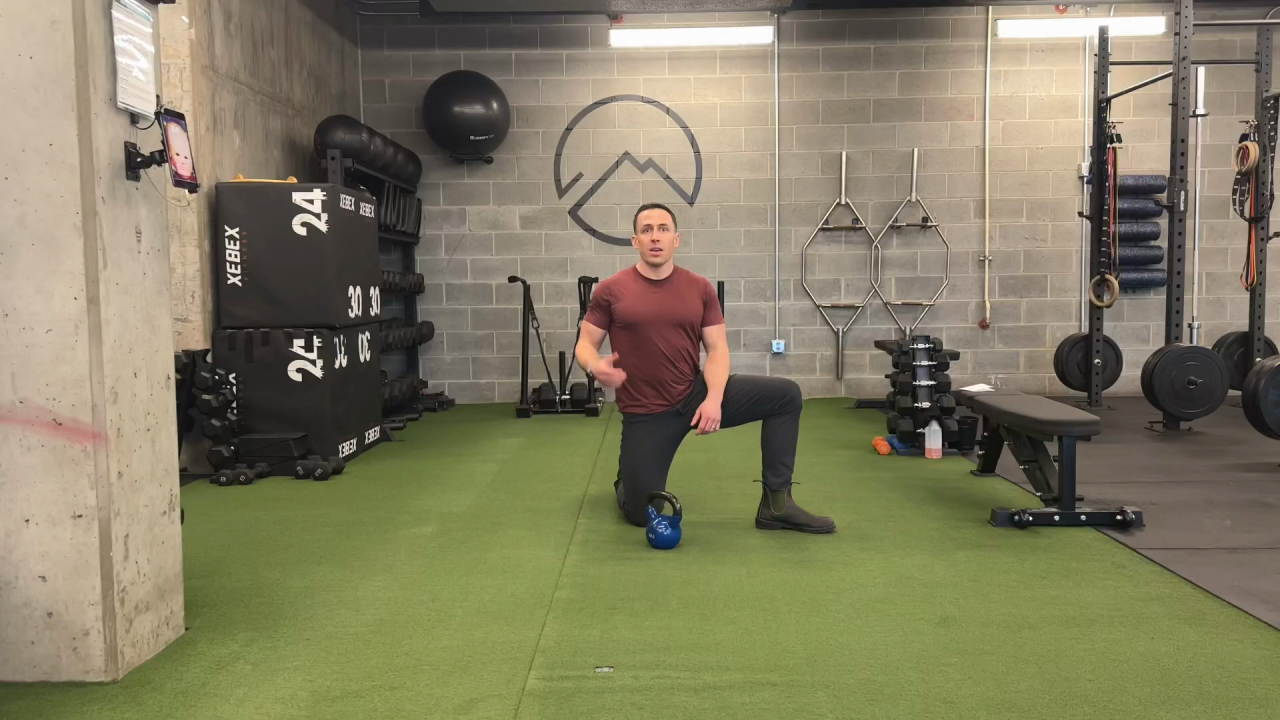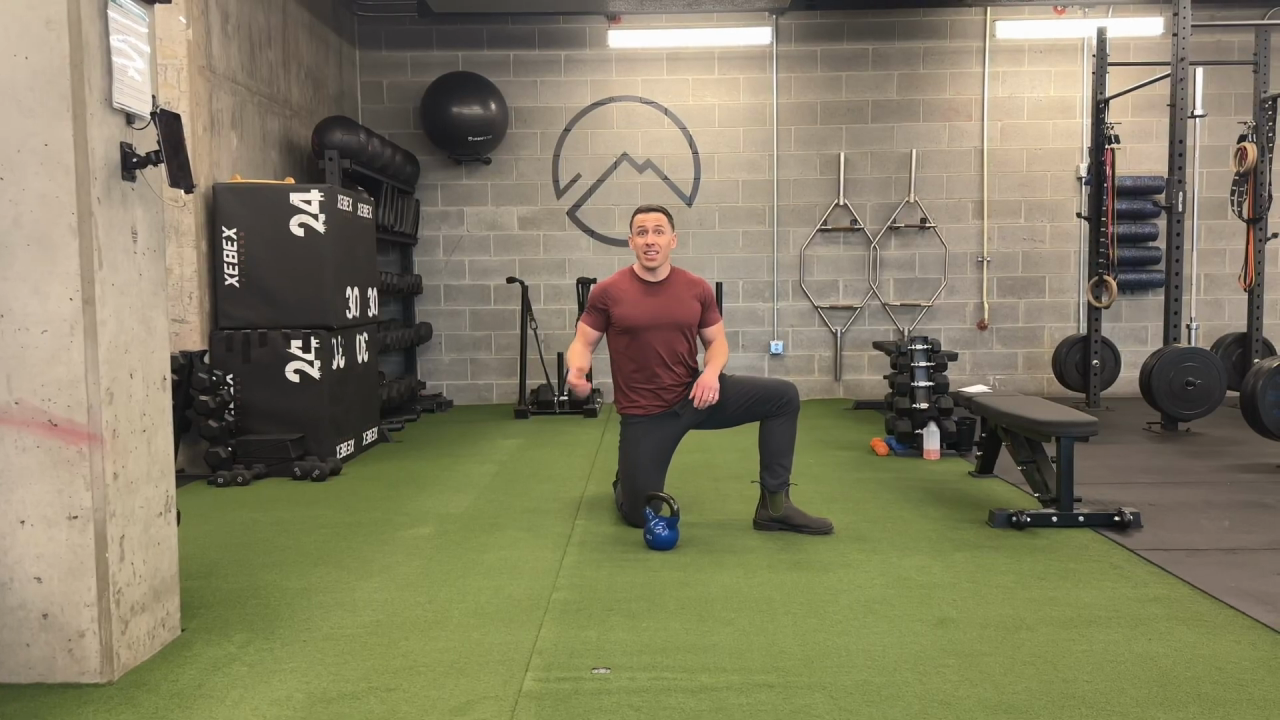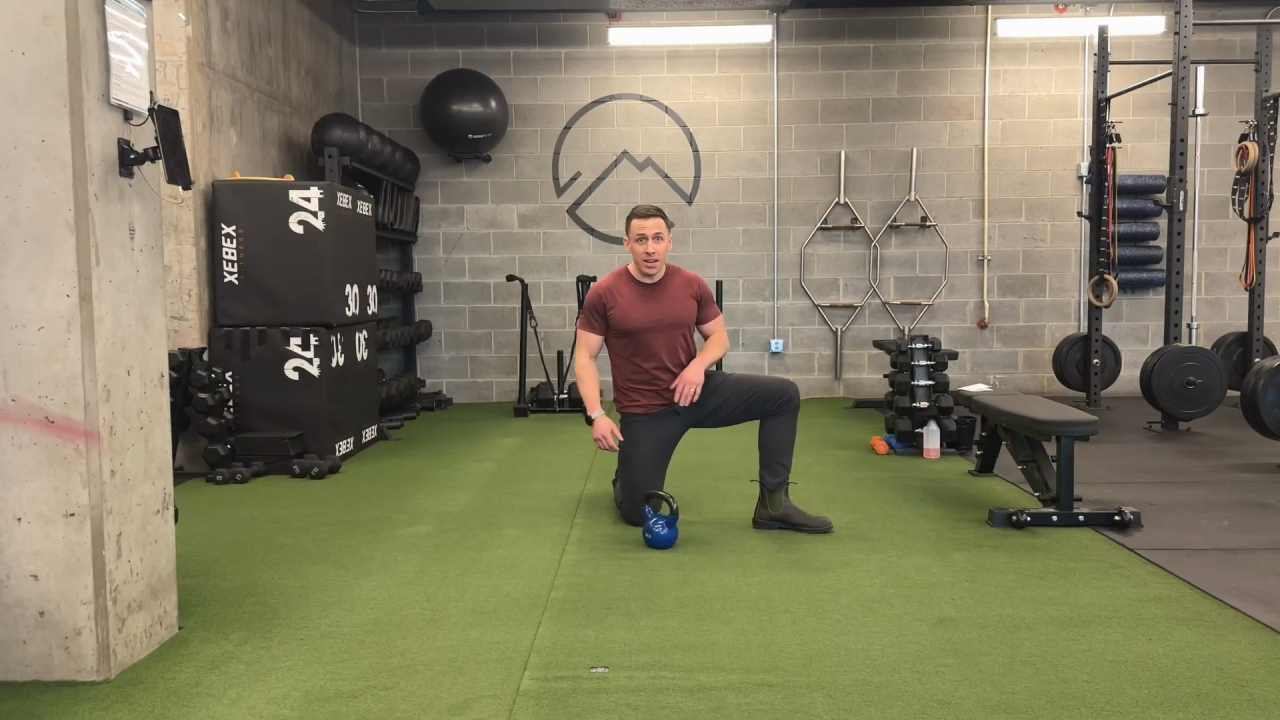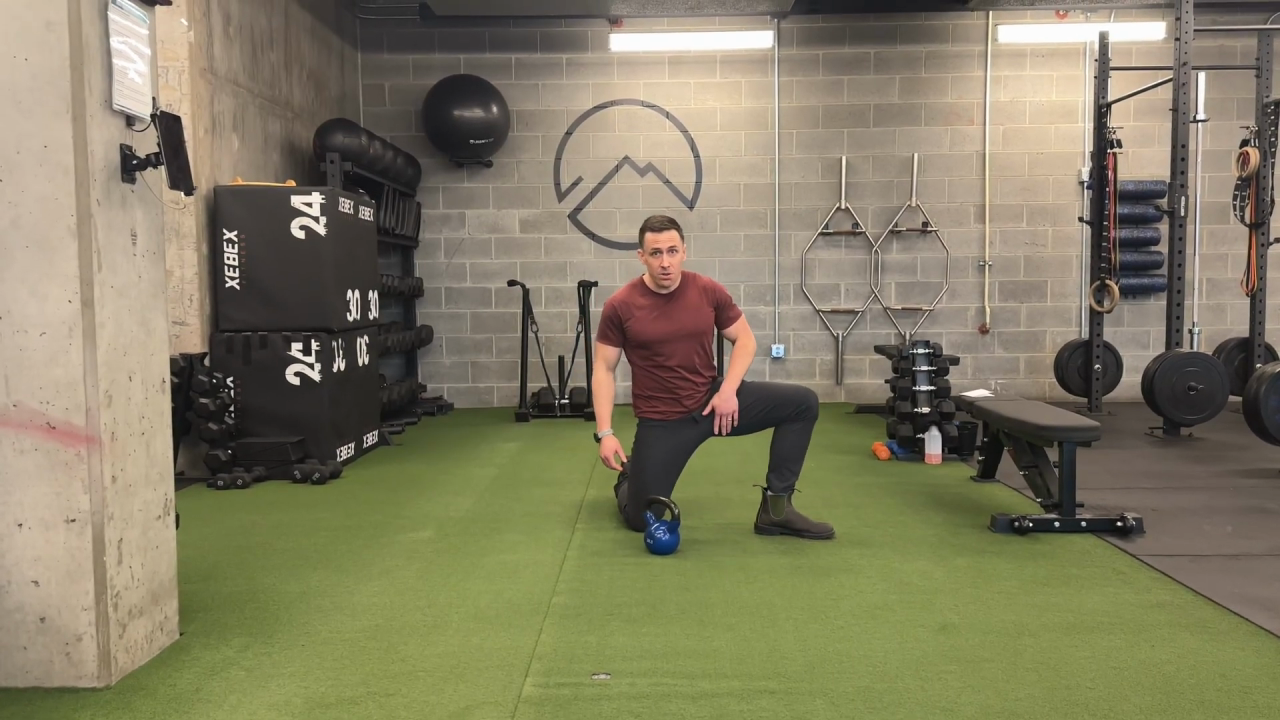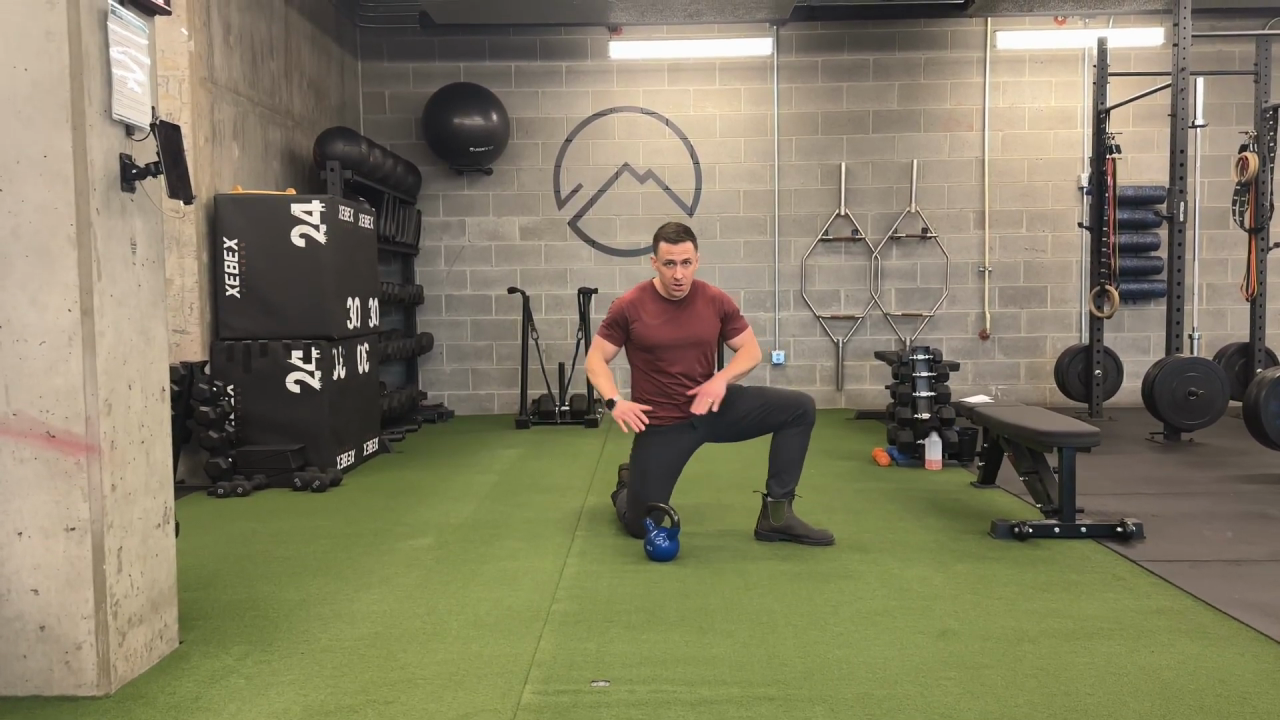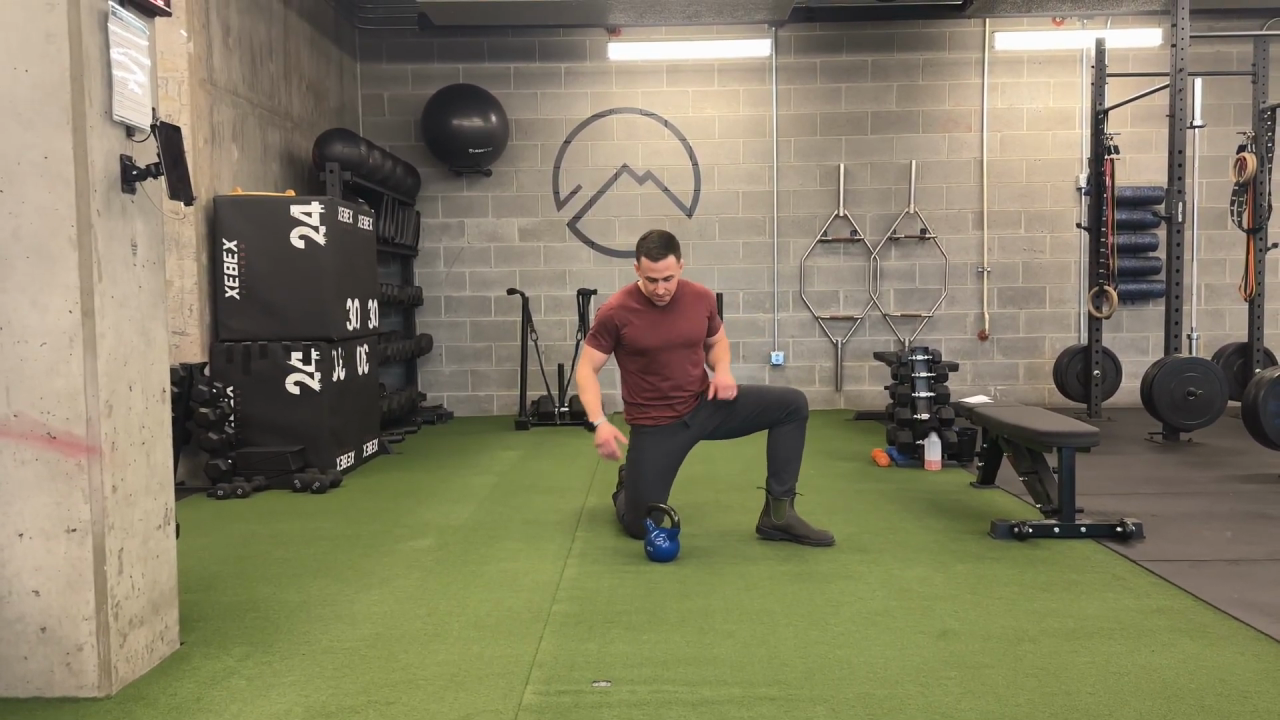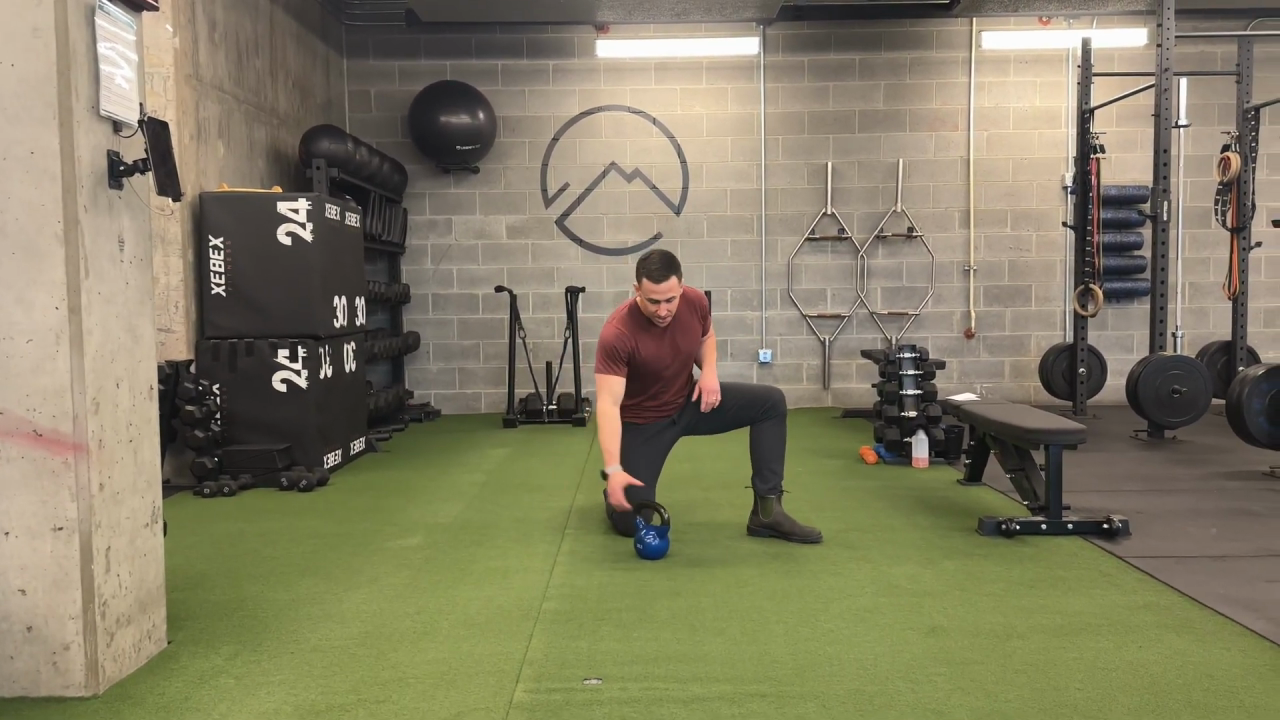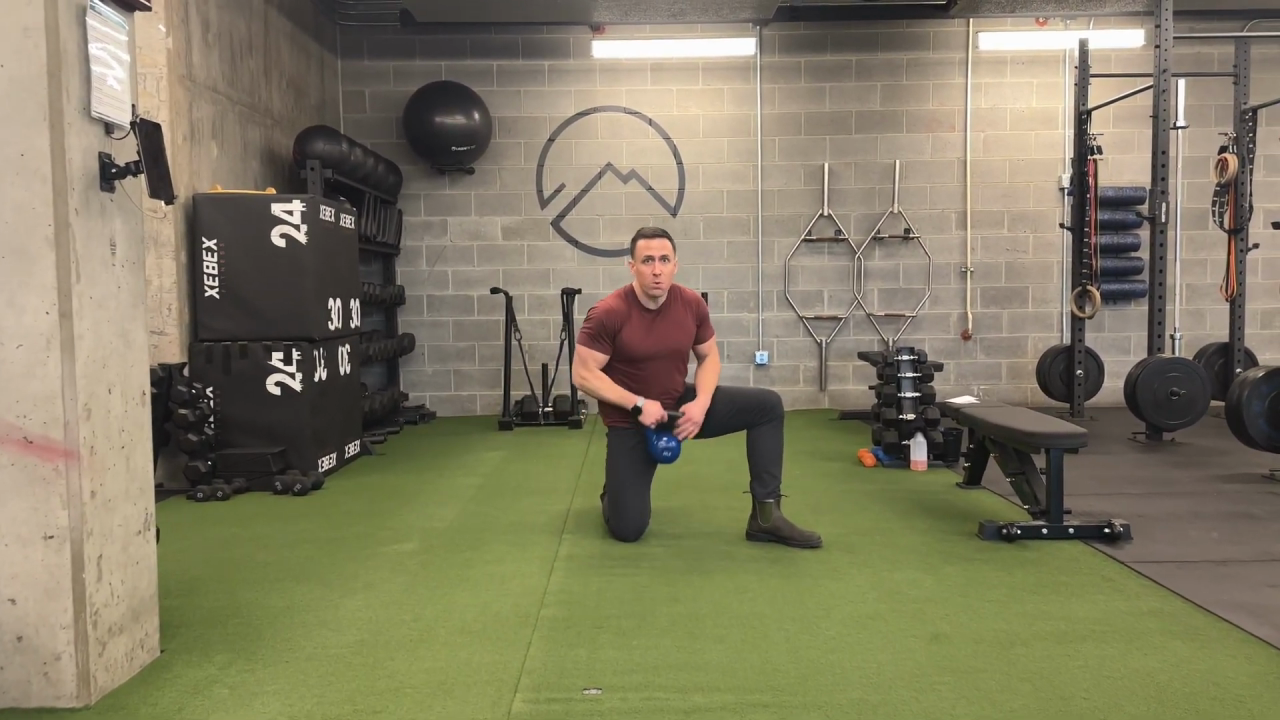
dt=0.7s
person 1, frame 1
left shoulder: (700, 288)
right shoulder: (611, 291)
left elbow: (717, 349)
right elbow: (586, 345)
left wrist: (714, 398)
right wrist: (595, 368)
left hip: (695, 393)
right hip: (645, 413)
left knee: (785, 395)
right knee: (642, 514)
left ankle: (776, 504)
right ankle: (627, 479)
person 1, frame 2
left shoulder: (697, 288)
right shoulder: (608, 292)
left elbow: (716, 340)
right elbow: (583, 344)
left wrist: (712, 372)
right wrist: (576, 371)
left hip: (693, 394)
right hip: (644, 413)
left knee: (783, 396)
right knee: (639, 515)
left ankle: (774, 505)
right ankle: (625, 479)
person 1, frame 3
left shoulder: (692, 285)
right shoulder: (604, 294)
left elbow: (719, 337)
right elbow: (585, 357)
left wrist: (699, 366)
right wrist: (596, 415)
left hip: (695, 392)
right hip: (644, 411)
left knee: (783, 395)
right knee: (640, 513)
left ankle: (773, 504)
right ankle: (625, 477)
person 1, frame 4
left shoulder: (708, 291)
right shoulder: (620, 306)
left elbow: (745, 340)
right elbow: (604, 370)
left wrist: (728, 390)
right wrist: (605, 433)
left hip: (713, 399)
right hip: (662, 419)
left knee: (803, 402)
right knee: (642, 519)
left ankle: (776, 507)
right ankle: (630, 478)
person 1, frame 5
left shoulder: (716, 300)
right shoulder: (629, 307)
left elbow: (752, 351)
right elbow: (596, 360)
left wrist: (722, 380)
right wrist: (616, 400)
left hip: (712, 407)
right hip: (660, 423)
left knee: (799, 408)
right knee: (641, 524)
left ankle: (776, 513)
right ankle: (627, 489)
person 1, frame 6
left shoulder: (700, 298)
right shoulder: (615, 312)
left elbow: (717, 343)
right elbow: (586, 370)
left wrist: (722, 369)
right wrist: (599, 422)
left hip: (704, 404)
right hip: (654, 424)
left knee: (792, 404)
right knee: (640, 525)
left ankle: (778, 512)
right ankle: (626, 488)
person 1, frame 7
left shoulder: (696, 302)
right shoulder: (616, 334)
right elbow: (608, 405)
left wrist: (709, 371)
right wrist: (612, 470)
left hip: (689, 402)
right hip: (643, 421)
left knee: (770, 402)
right knee: (629, 522)
left ankle: (767, 511)
right ankle: (619, 487)
person 1, frame 8
left shoulder: (692, 304)
right shoulder: (607, 313)
left elbow: (709, 357)
right elbow: (583, 375)
left wrist: (701, 402)
right wrist: (638, 404)
left hip: (681, 404)
right hip: (630, 423)
left knee: (768, 405)
right knee: (628, 528)
left ankle: (766, 515)
right ankle: (616, 489)
